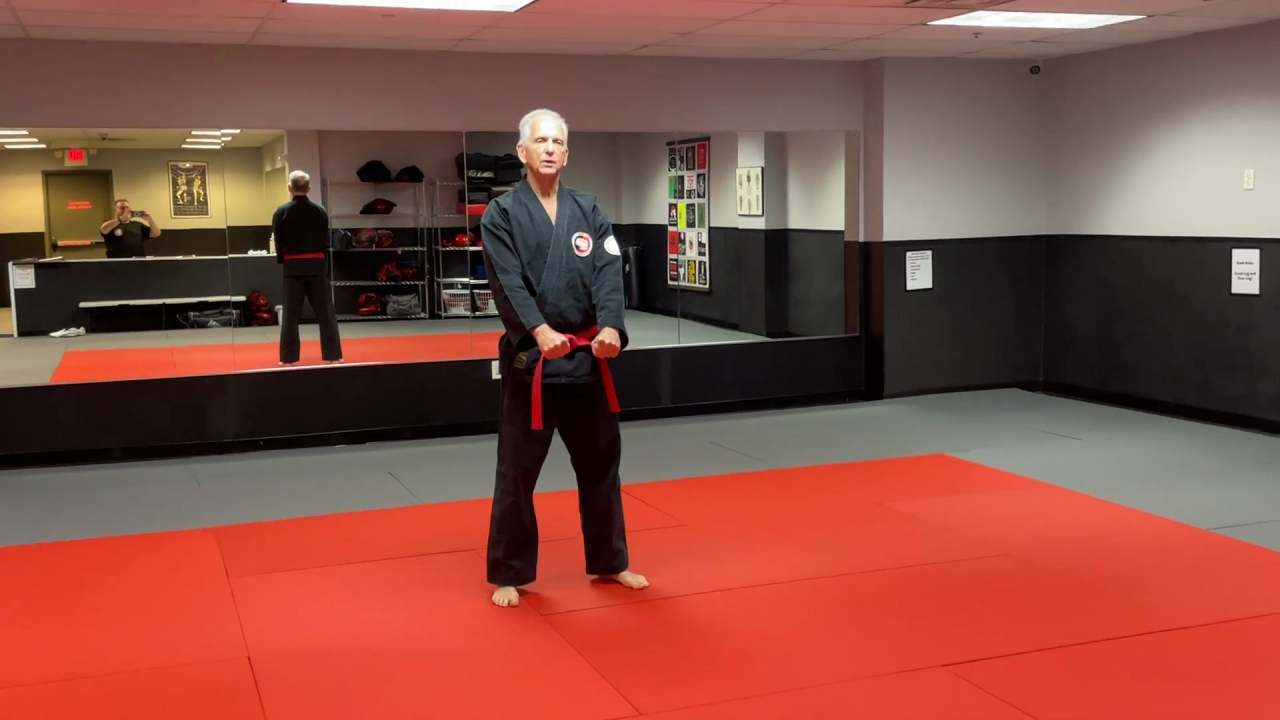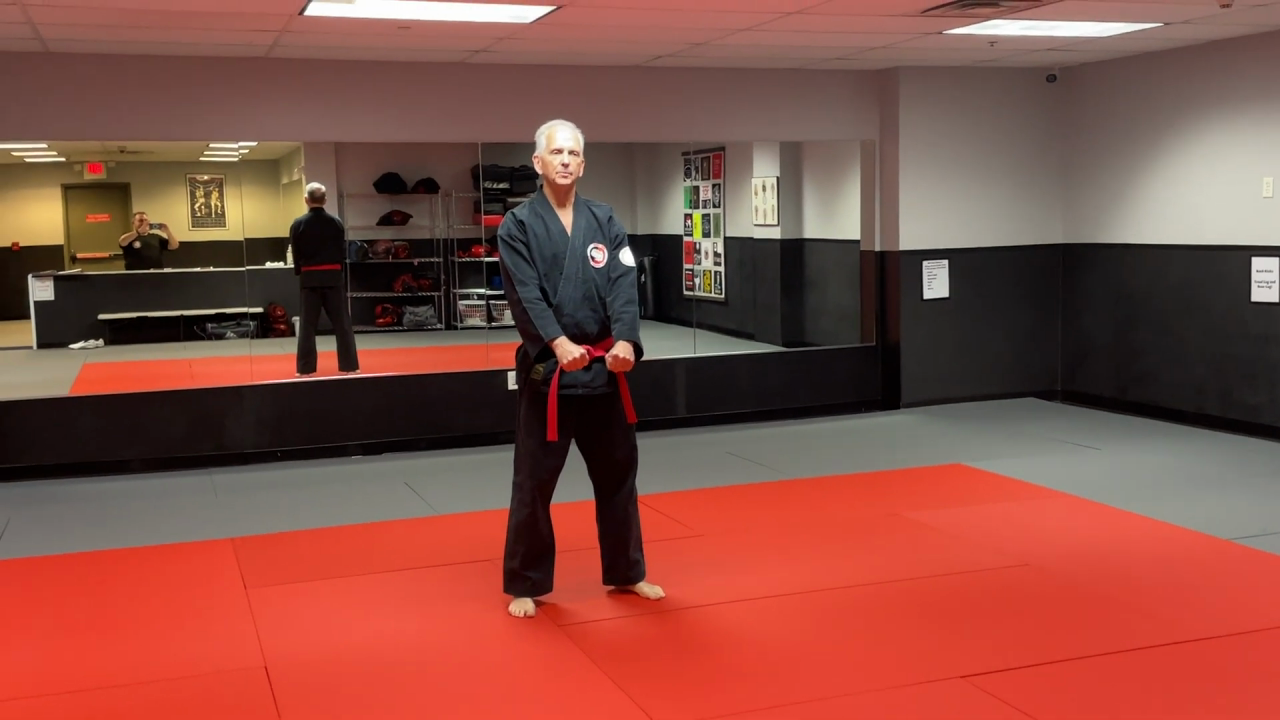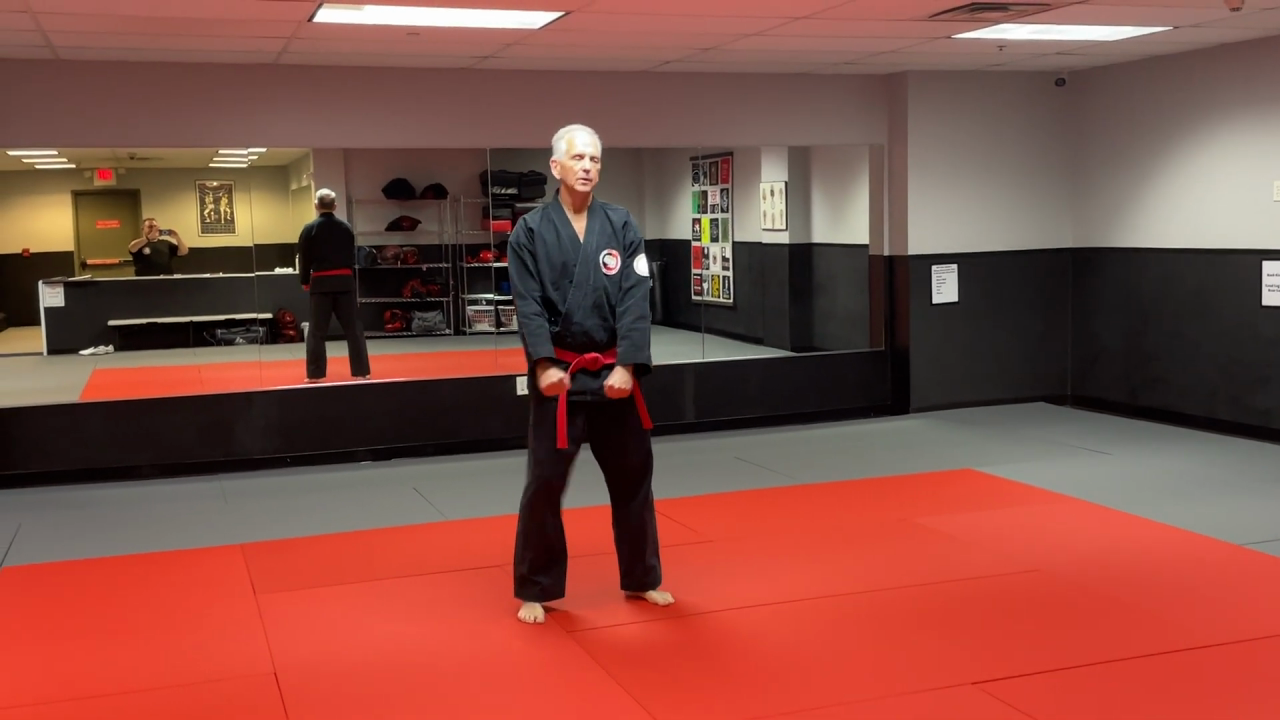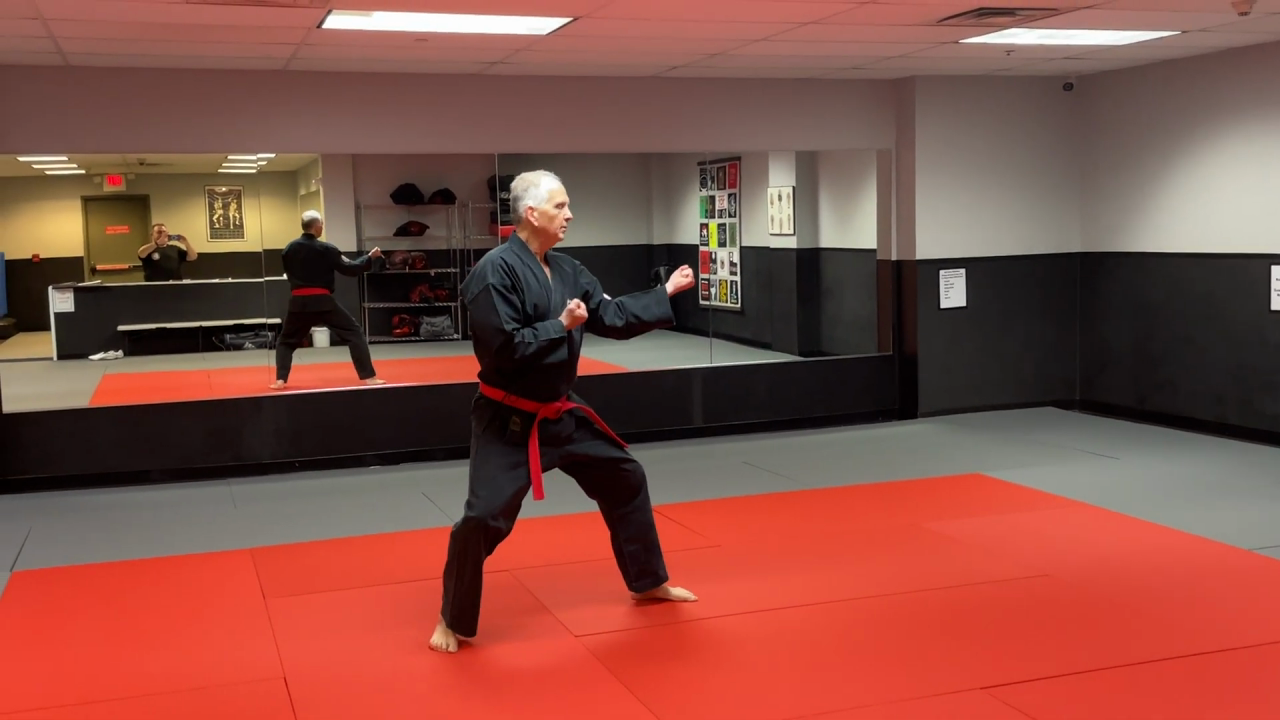
dt=1s
person 1, frame 1
left shoulder: (589, 210)
right shoulder: (502, 214)
left elbow: (608, 272)
right elbow: (508, 284)
left wrist: (611, 326)
right wrist: (540, 332)
left hip: (586, 356)
right hip: (529, 357)
left knee: (601, 463)
right knee: (517, 471)
left ankle: (609, 562)
right ankle: (509, 573)
person 1, frame 2
left shoulder: (604, 221)
right shoulder: (518, 225)
left elbow: (623, 285)
right elbow: (525, 295)
left wrist: (625, 340)
right wrist: (559, 343)
left hip: (603, 367)
right hip: (546, 368)
left knee: (617, 473)
right knee: (534, 481)
left ankle: (625, 573)
right ankle: (525, 584)
person 1, frame 3
left shoulder: (620, 223)
right shoulder: (531, 230)
left elbow: (637, 300)
right elbow: (529, 306)
left wrist: (628, 365)
right wrist: (543, 365)
left hip: (615, 370)
right hip: (559, 372)
left knee: (632, 477)
right knee: (546, 482)
left ankle: (642, 579)
right ankle: (538, 589)
person 1, frame 4
left shoulder: (566, 269)
right shoulder: (496, 270)
left elbow: (613, 317)
right elbow: (505, 349)
left wrist: (667, 292)
right wrist: (561, 328)
left hip: (562, 412)
right hip: (508, 417)
left knee: (626, 480)
right knee: (484, 517)
left ankle: (650, 582)
right ankle: (454, 621)
person 2, frame 1
left shoulder: (282, 212)
right shoulder: (320, 211)
left elbow: (278, 243)
right elbow: (326, 240)
left hip: (293, 266)
right hip: (317, 264)
left knee: (291, 313)
right knee: (325, 311)
left ankle: (288, 357)
right ankle: (333, 355)
person 2, frame 2
left shoulder: (298, 224)
right shoulder: (336, 222)
left elbow: (296, 255)
right elbow: (342, 252)
left hip: (309, 278)
right hip: (333, 276)
left knee: (307, 324)
right knee: (342, 322)
left ankle: (305, 368)
right ankle: (349, 366)
person 2, frame 3
left shoulder: (310, 229)
right shoulder: (346, 228)
left elbow: (304, 259)
right elbow: (351, 256)
left wrist: (305, 281)
left hip: (320, 282)
right hip: (344, 281)
left knee: (316, 330)
right knee: (353, 328)
left ankle: (315, 374)
right ankle: (361, 372)
person 2, frame 4
left shoulder: (290, 249)
right shoulder: (326, 249)
right elbow: (350, 269)
right wrist: (370, 257)
left hip: (299, 302)
right hip: (323, 301)
left knee: (286, 340)
right knee: (354, 334)
left ankle: (280, 379)
right ankle: (369, 376)
